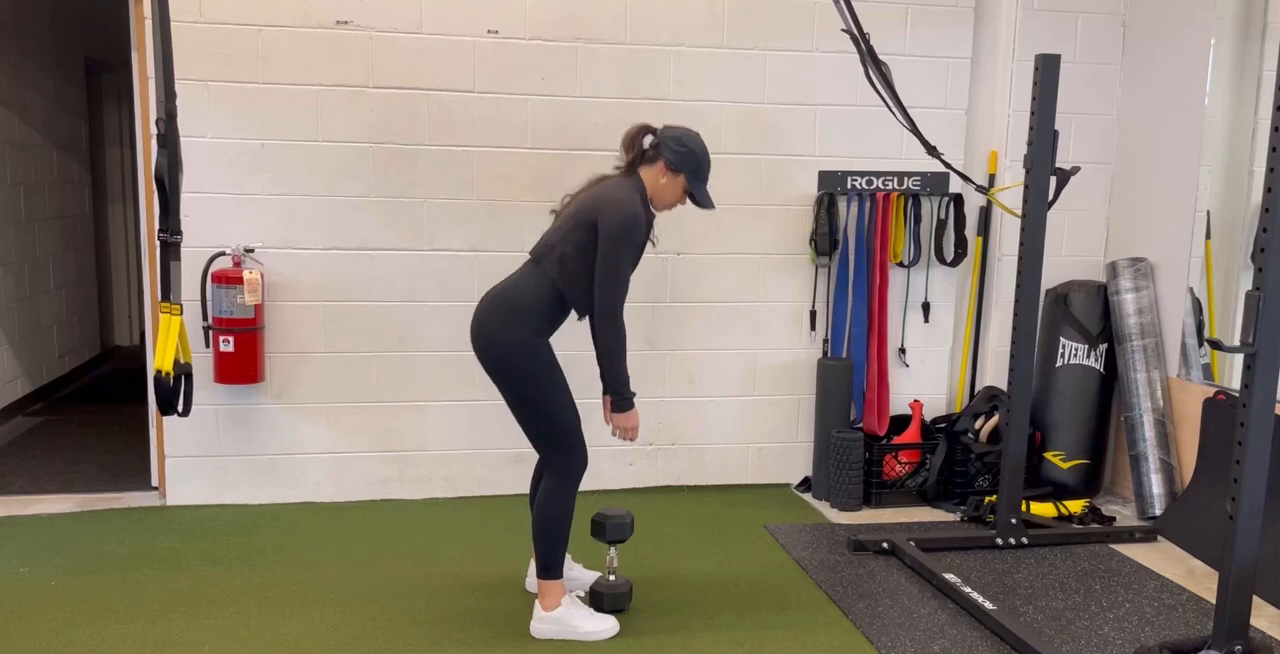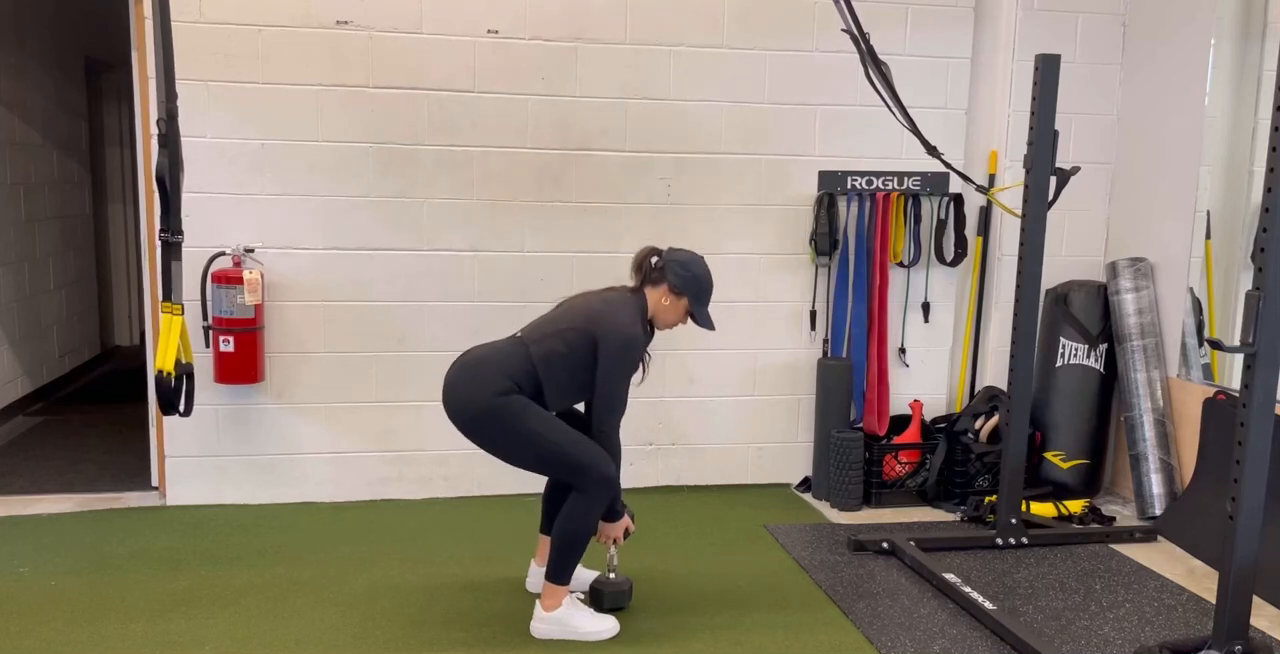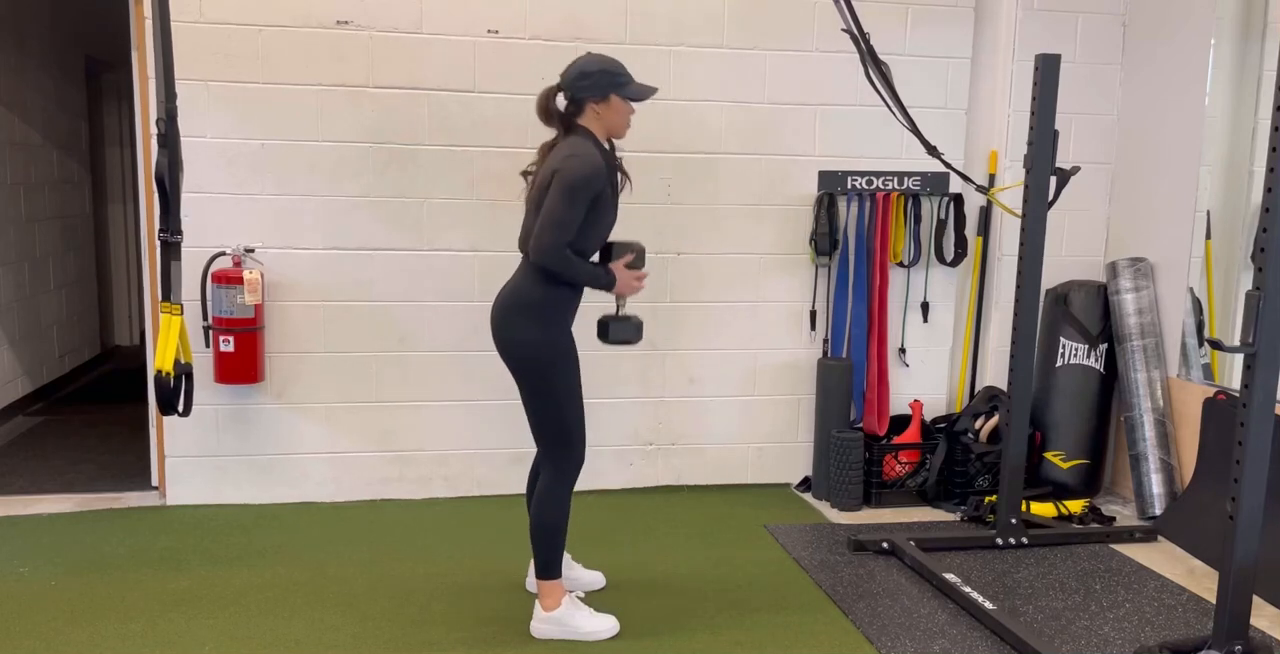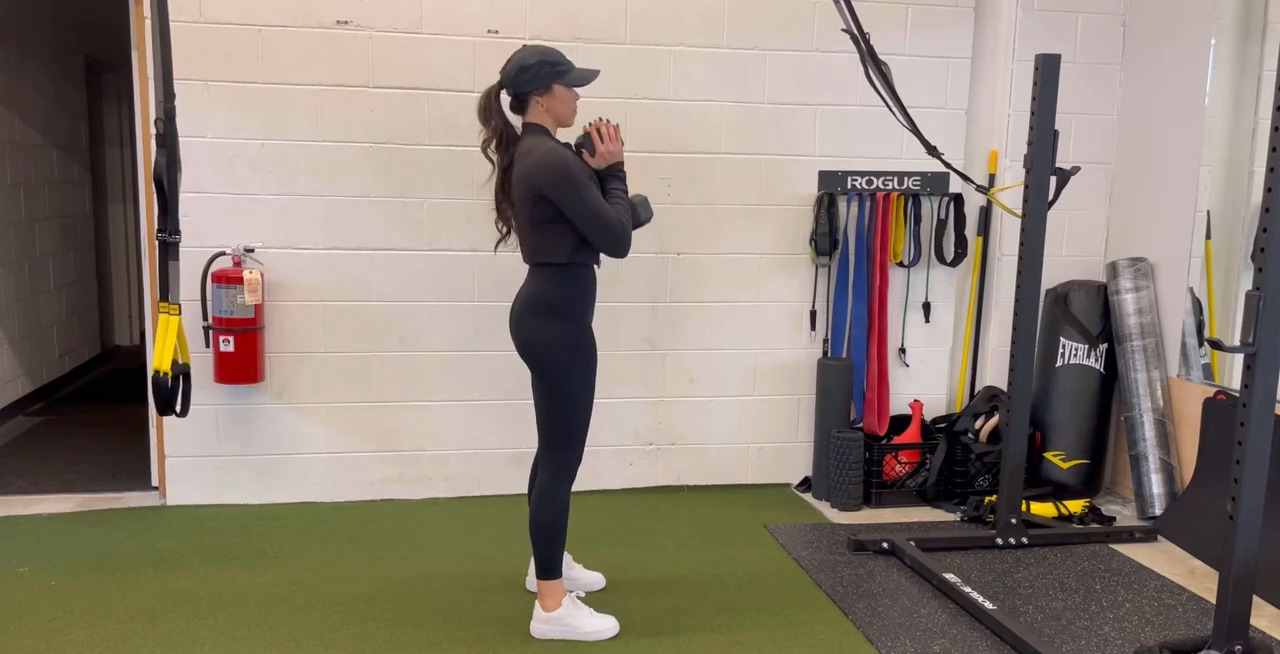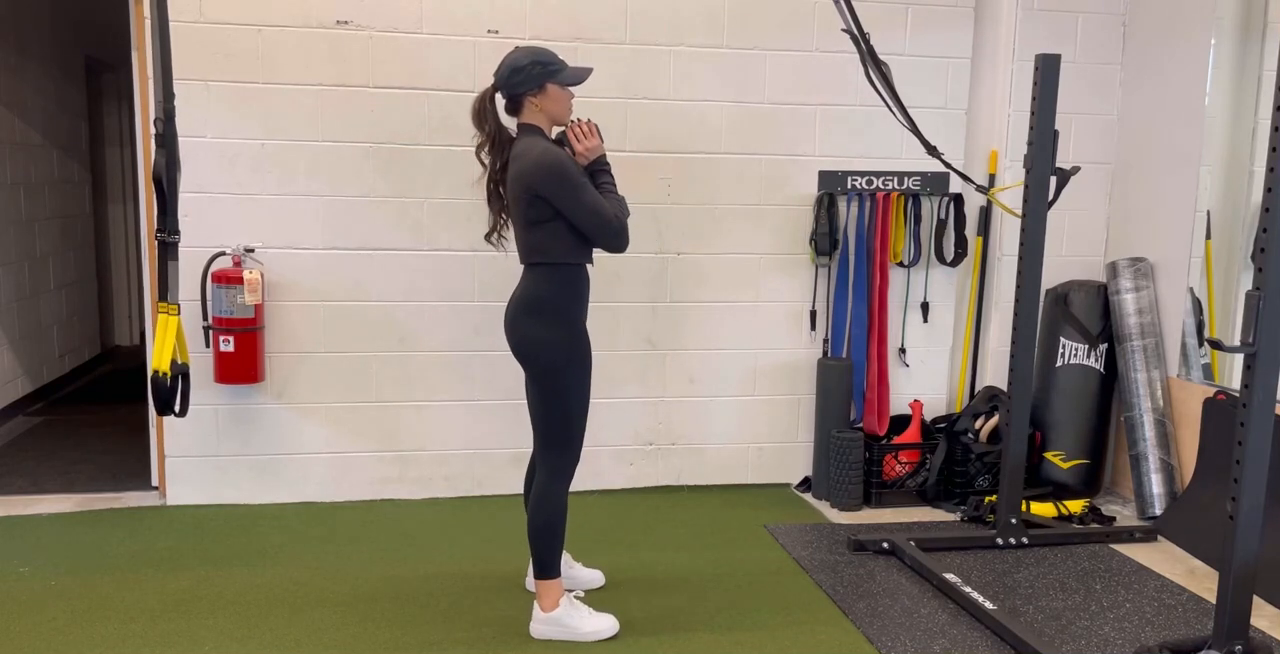
dt=0.5s
person 1, frame 1
left shoulder: (619, 196)
right shoulder: (626, 210)
left elbow: (595, 303)
right elbow: (608, 311)
left wrist: (612, 387)
right wrist: (622, 398)
left hip: (505, 322)
right hip: (512, 330)
left knee: (557, 446)
right knee: (566, 457)
left ankle: (546, 562)
right ankle: (552, 606)
person 1, frame 2
left shoulder: (618, 307)
right shoulder: (625, 329)
left elbow: (595, 417)
right elbow: (607, 423)
right wrist: (613, 510)
left hip: (483, 379)
right hip: (482, 395)
left knee: (577, 449)
right knee: (595, 473)
left ankle: (545, 563)
right ankle: (552, 608)
person 1, frame 3
left shoulder: (576, 153)
right shoulder: (584, 162)
right elbow: (547, 250)
left wrist: (605, 269)
right wrist: (610, 274)
left hip: (529, 313)
right hip: (535, 320)
left knee: (555, 448)
right knee: (564, 455)
left ankle: (547, 564)
right ankle: (552, 607)
person 1, frame 4
left shoulder: (532, 153)
right shoulder: (549, 159)
left elbow: (580, 215)
right elbow: (615, 239)
left wrist: (597, 171)
right wrist: (612, 172)
left hip: (547, 311)
right hip: (558, 318)
left knee: (556, 450)
right knee: (561, 457)
left ankle: (548, 564)
right ankle: (551, 607)
person 1, frame 5
left shoulder: (528, 154)
right shoulder: (545, 160)
left elbow: (582, 216)
right elbow: (614, 232)
left wrist: (584, 166)
right wrist: (596, 165)
left hip: (542, 310)
right hip: (552, 318)
left knee: (551, 449)
right knee: (559, 456)
left ankle: (548, 564)
right ankle: (551, 607)
